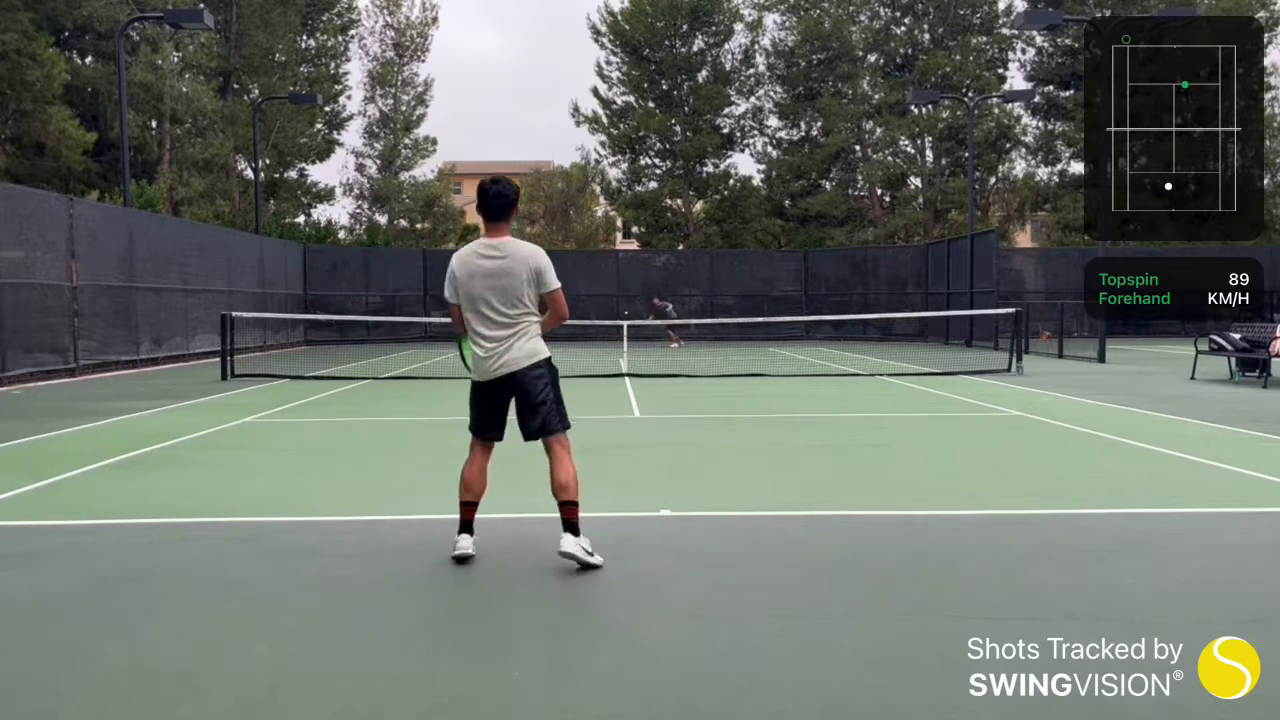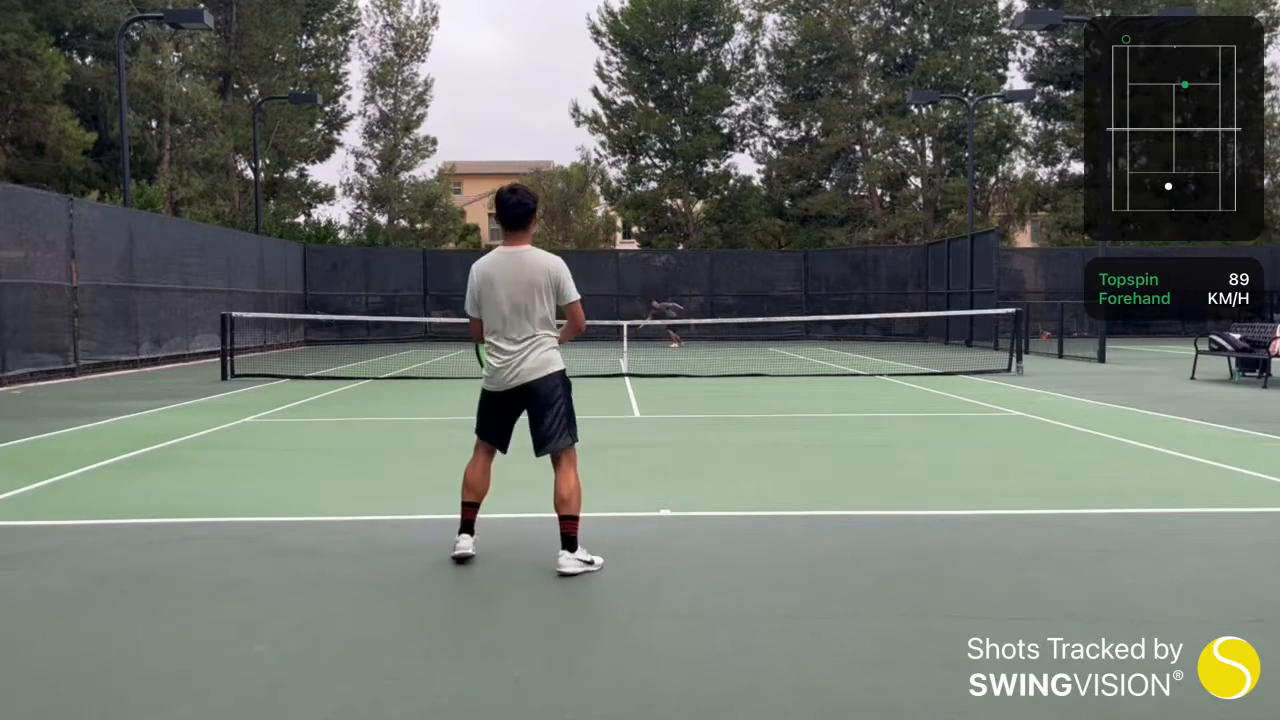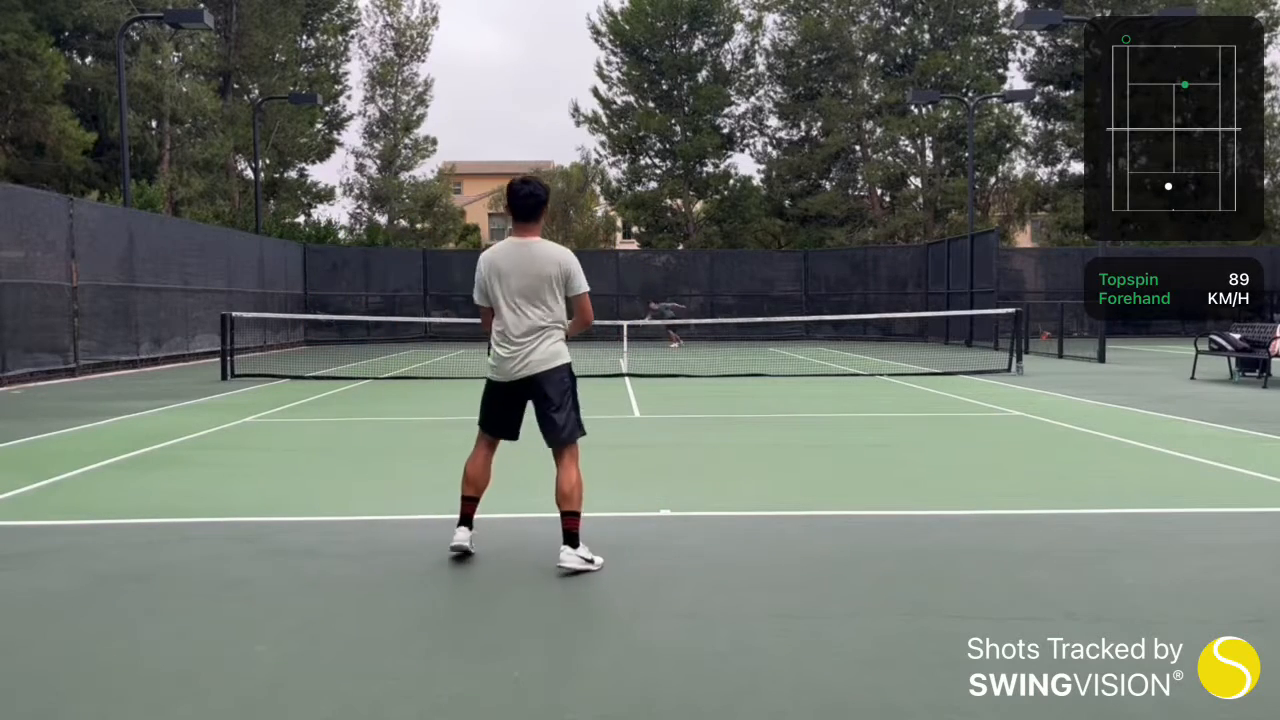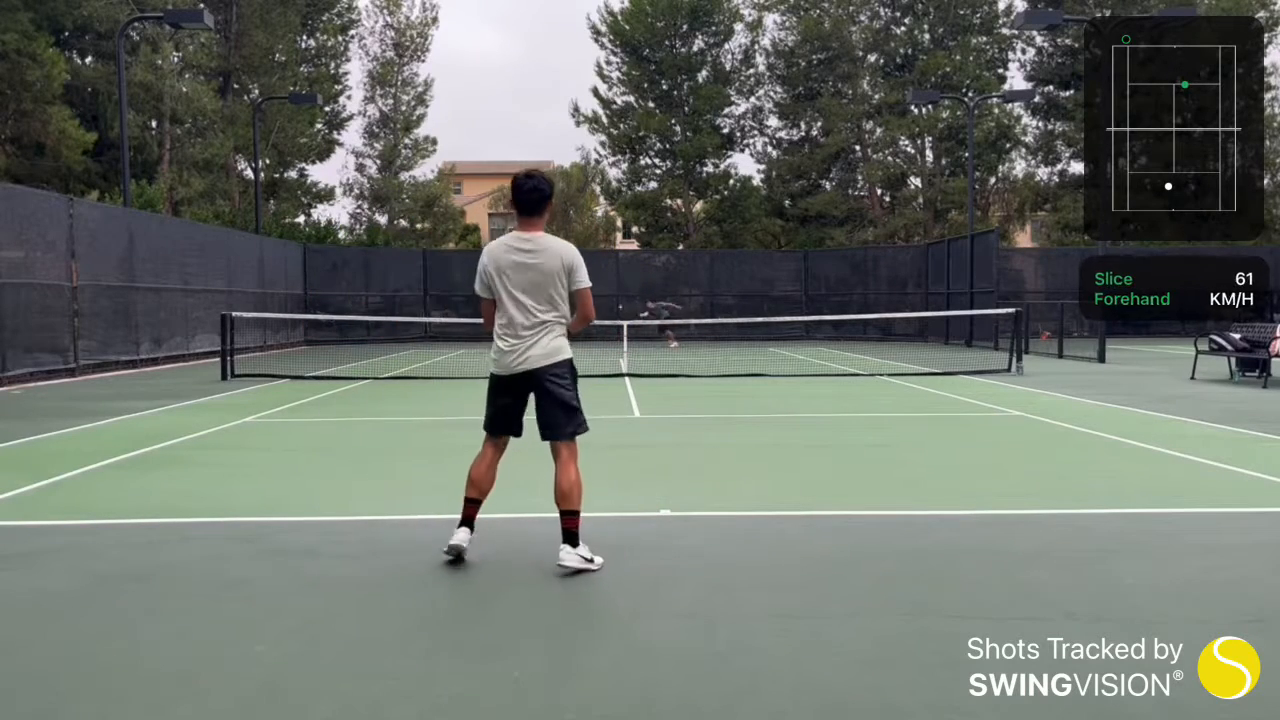
dt=0.1s
person 1, frame 1
left shoulder: (460, 261)
right shoulder: (533, 255)
left elbow: (459, 323)
right elbow: (560, 313)
left hip: (486, 368)
right hip: (531, 362)
left knee: (479, 450)
right knee: (559, 447)
left ankle: (464, 536)
right ankle: (571, 536)
person 1, frame 2
left shoulder: (479, 269)
right shoulder: (552, 265)
left elbow: (477, 332)
right elbow: (578, 324)
left hip: (499, 377)
right hip: (545, 374)
left knee: (483, 452)
right knee: (565, 460)
left ankle: (465, 536)
right ankle: (570, 551)
person 1, frame 3
left shoulder: (489, 259)
right shoulder: (562, 257)
left elbow: (487, 323)
right elbow: (585, 318)
left hip: (504, 369)
right hip: (551, 365)
left knee: (485, 444)
right knee: (567, 455)
left ankle: (464, 529)
right ankle: (571, 547)
person 1, frame 4
left shoulder: (491, 253)
right shoulder: (566, 252)
left elbow: (488, 315)
right elbow: (587, 314)
left hip: (506, 363)
right hip: (553, 361)
left knee: (492, 447)
right knee: (566, 452)
left ankle: (463, 531)
right ankle: (571, 546)
